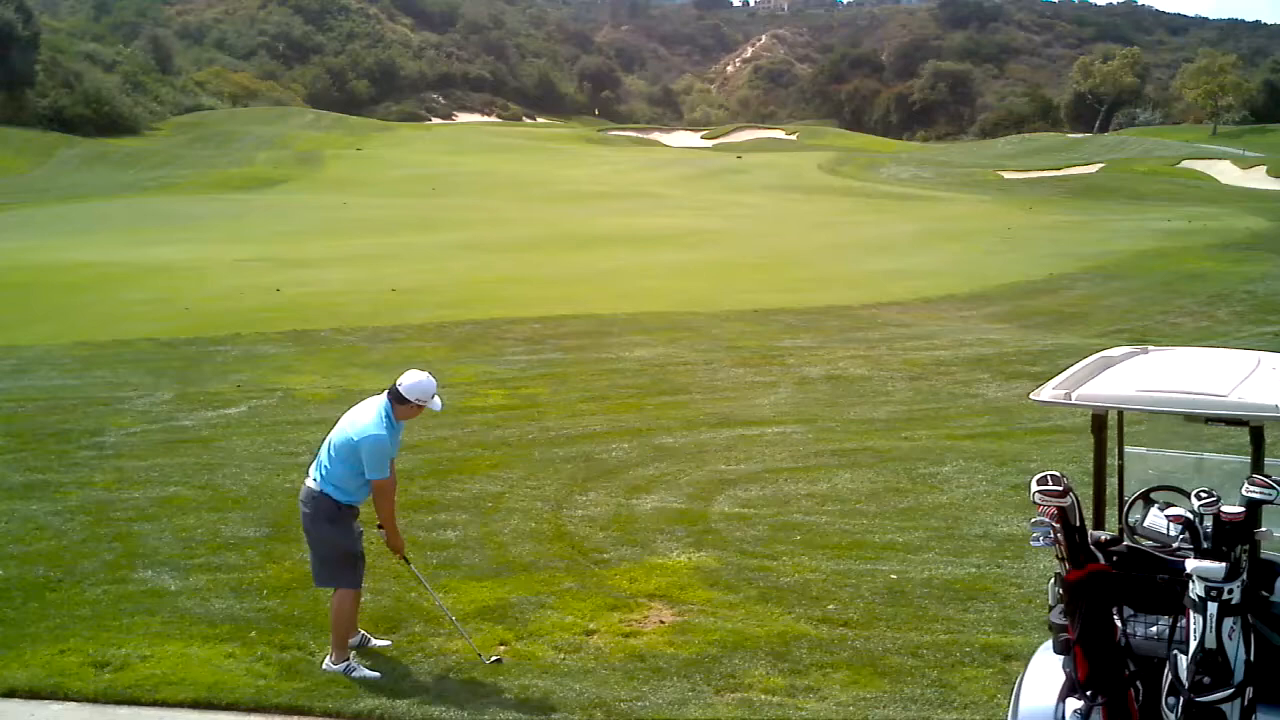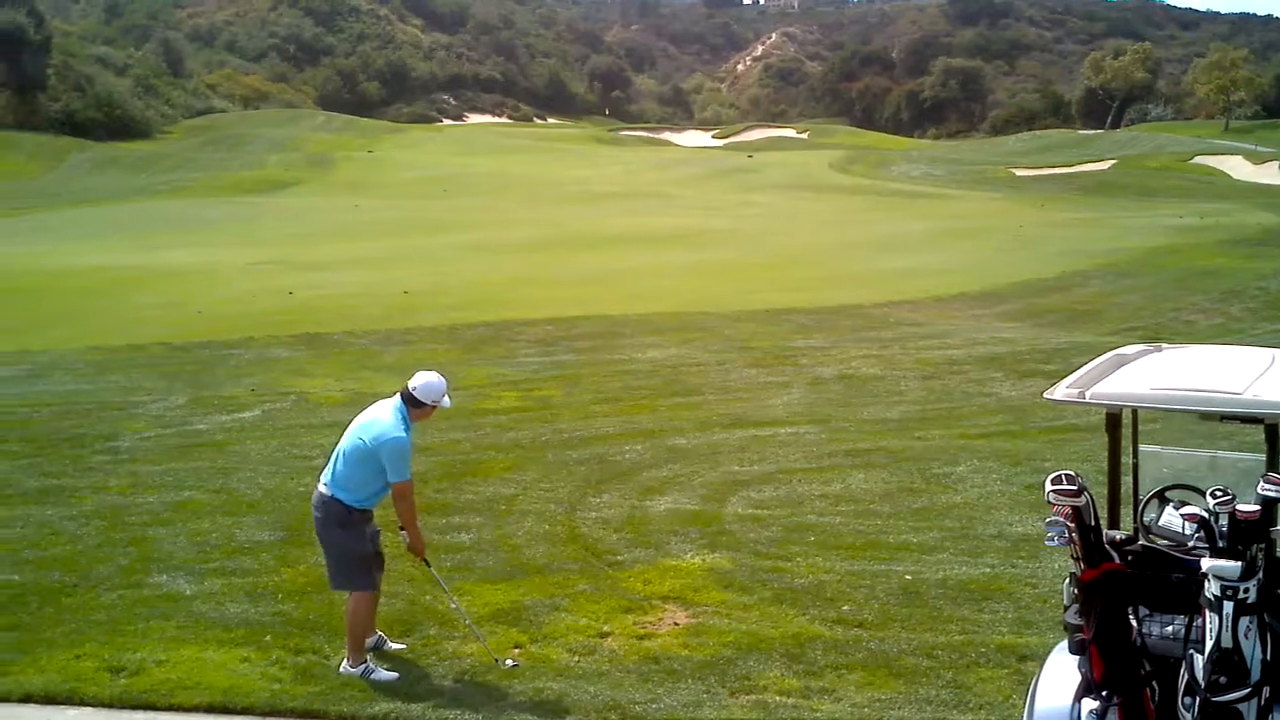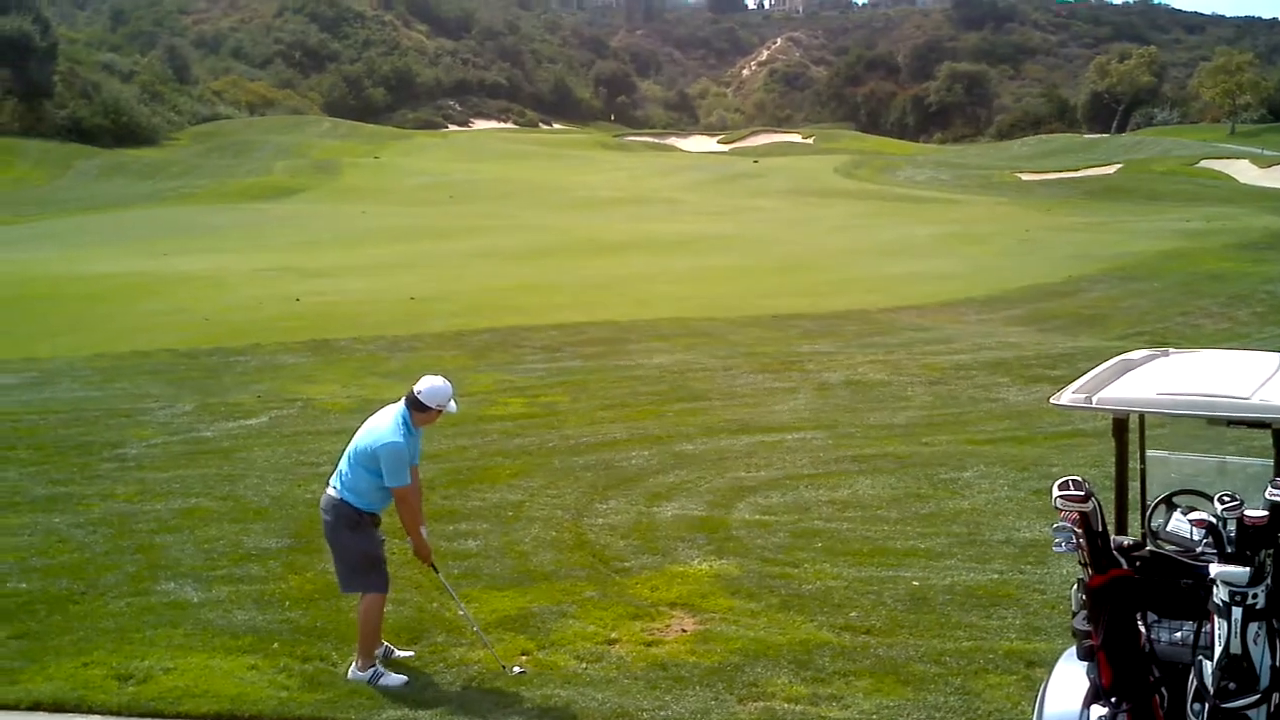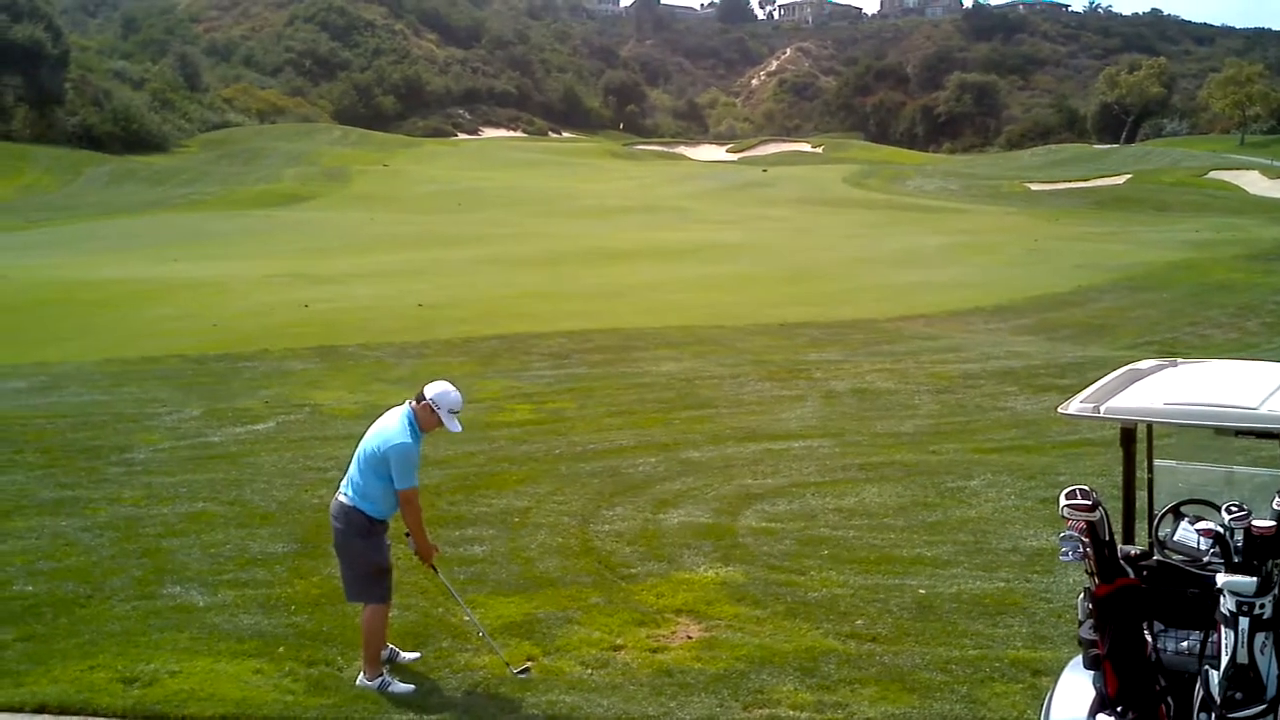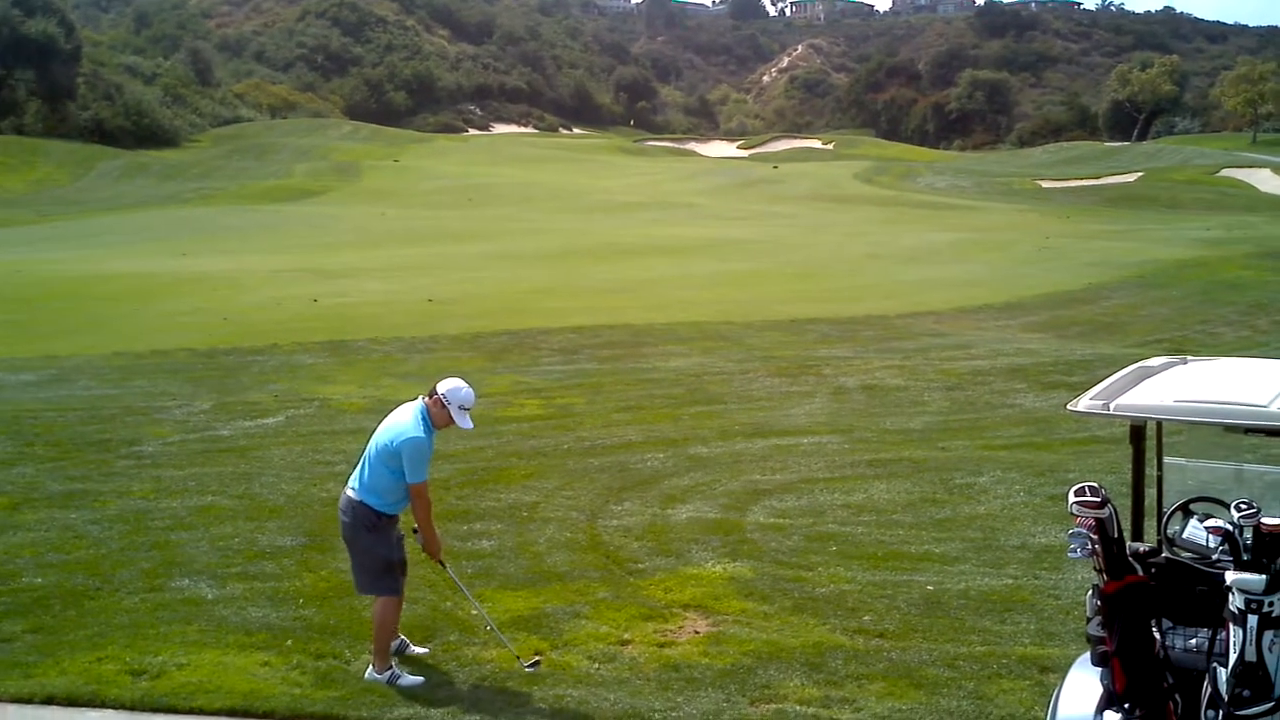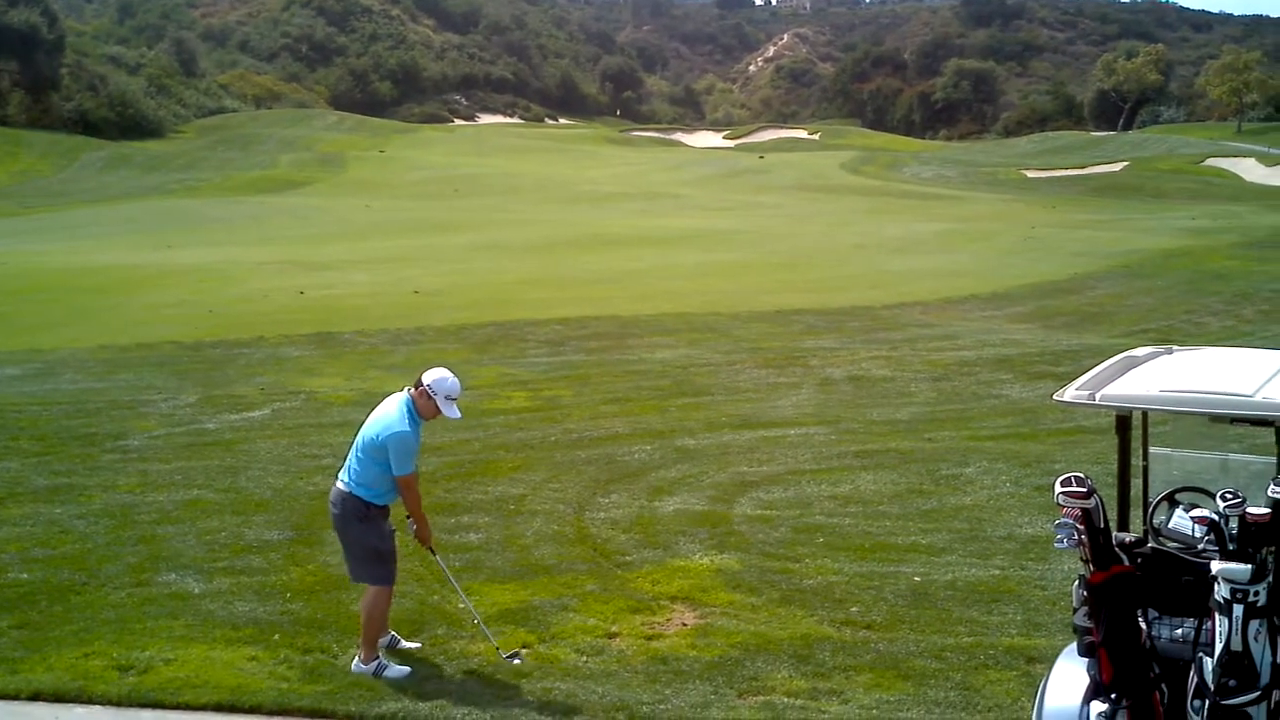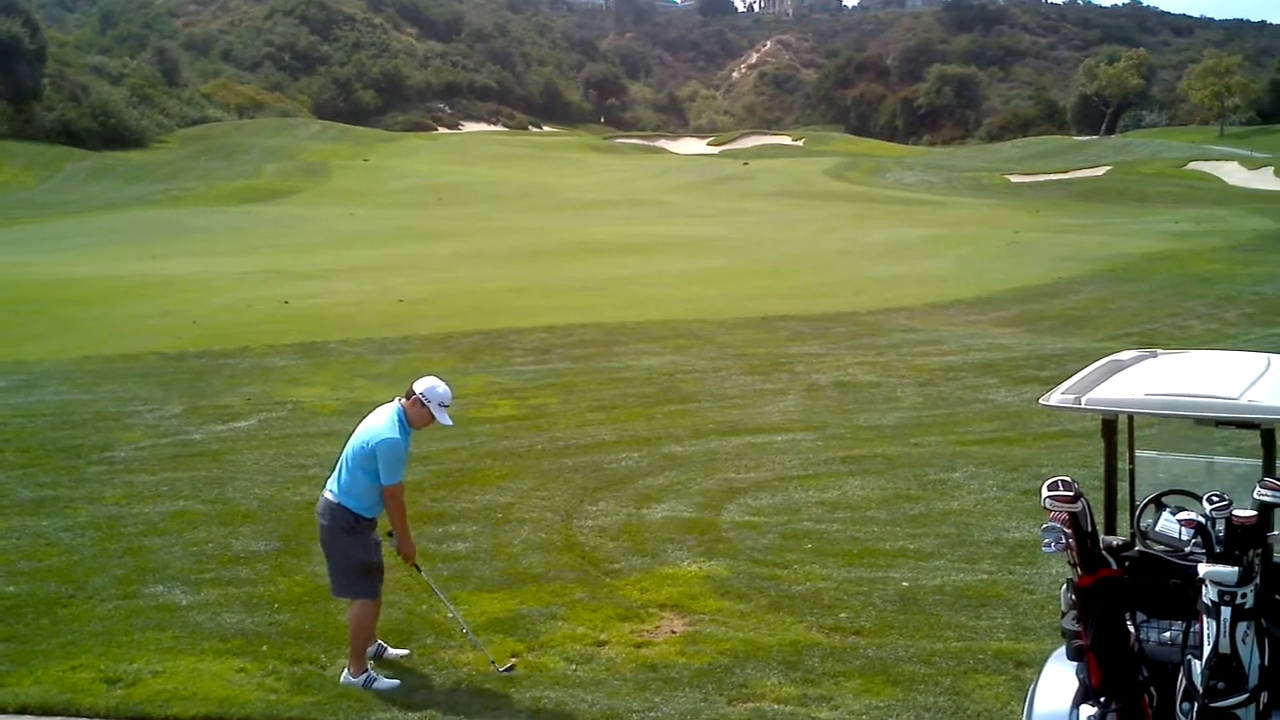
dt=0.4s
person 1, frame 1
left shoulder: (387, 411)
right shoulder: (375, 434)
left elbow: (390, 473)
right elbow: (381, 491)
left wrist: (391, 523)
right wrist: (393, 535)
left hip: (338, 500)
right hip: (325, 504)
left knee: (354, 573)
right knee: (347, 581)
left ankle: (350, 633)
right ankle: (338, 657)
person 1, frame 2
left shoulder: (392, 408)
right shoulder: (394, 437)
left elbow: (404, 482)
right elbow: (401, 494)
left wrist: (412, 526)
right wrist: (415, 536)
left hip: (352, 503)
right hip: (338, 510)
left knee: (373, 570)
right knee: (361, 584)
left ankle: (367, 634)
right ankle: (355, 661)
person 1, frame 3
left shoulder: (403, 418)
right shoulder: (393, 441)
left elbow: (414, 480)
right elbow: (403, 498)
left wrist: (422, 529)
right wrist: (418, 542)
left hip: (358, 508)
right hip: (346, 513)
left knee: (377, 581)
right knee: (373, 588)
left ankle: (374, 645)
right ankle: (364, 665)
person 1, frame 4
left shoulder: (404, 418)
right shoulder: (401, 442)
left elbow: (410, 490)
right elbow: (408, 501)
left wrist: (418, 536)
right wrist: (422, 542)
left hip: (364, 514)
right hip: (357, 520)
left knee: (380, 590)
right knee: (376, 597)
left ankle: (379, 648)
right ankle: (372, 673)
person 1, frame 5
left shoulder: (414, 410)
right shoulder: (415, 437)
left elbow: (418, 489)
right elbow: (419, 496)
left wrist: (426, 530)
right wrist: (430, 538)
left hip: (376, 508)
right hip: (365, 514)
left knee: (397, 576)
right knee: (386, 589)
left ankle: (390, 639)
right ankle: (380, 666)
person 1, frame 6
left shoulder: (400, 402)
right shoulder: (401, 430)
left elbow: (409, 476)
right elbow: (408, 487)
left wrist: (416, 517)
right wrist: (422, 525)
left hip: (368, 501)
right hip: (356, 506)
left knee: (386, 571)
right knee: (379, 580)
left ankle: (381, 634)
right ankle: (367, 658)
person 1, frame 7
left shoulder: (391, 413)
right shoulder: (391, 438)
left elbow: (393, 489)
right elbow: (392, 497)
left wrist: (399, 533)
right wrist: (405, 540)
left hip: (353, 512)
right hip: (343, 517)
left knee: (374, 582)
right knee: (364, 593)
left ankle: (369, 644)
right ankle: (356, 670)
